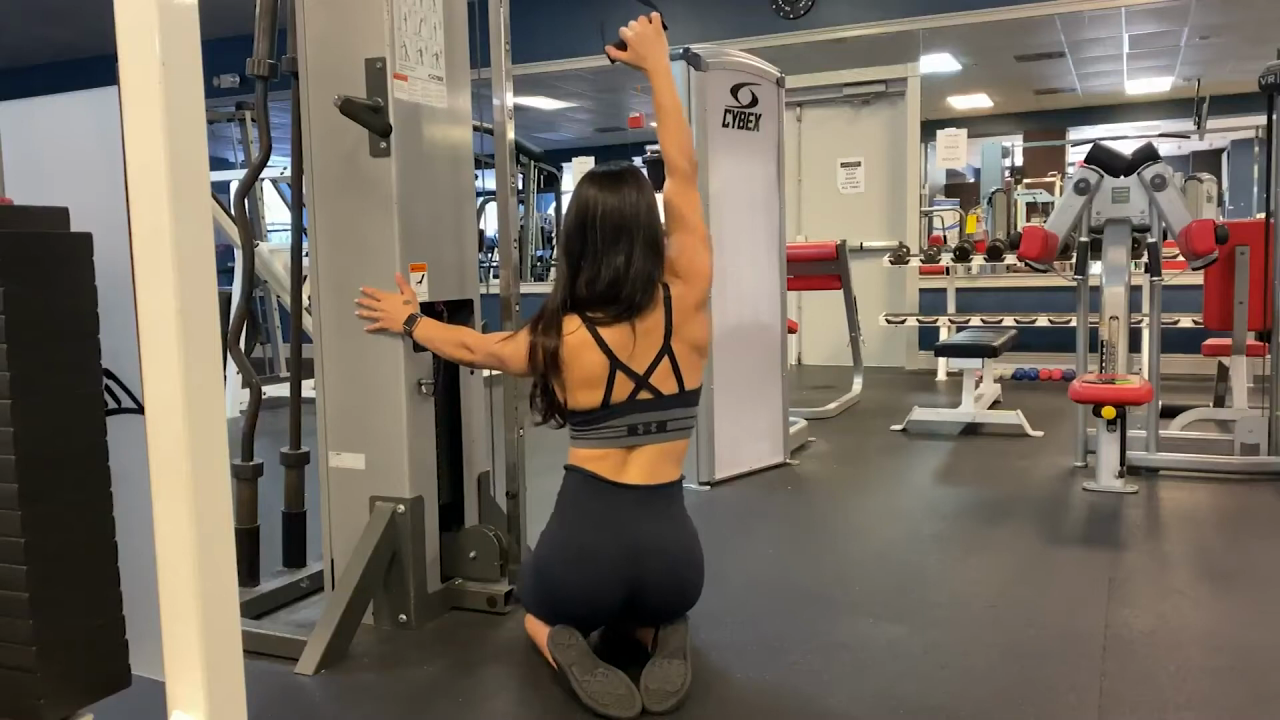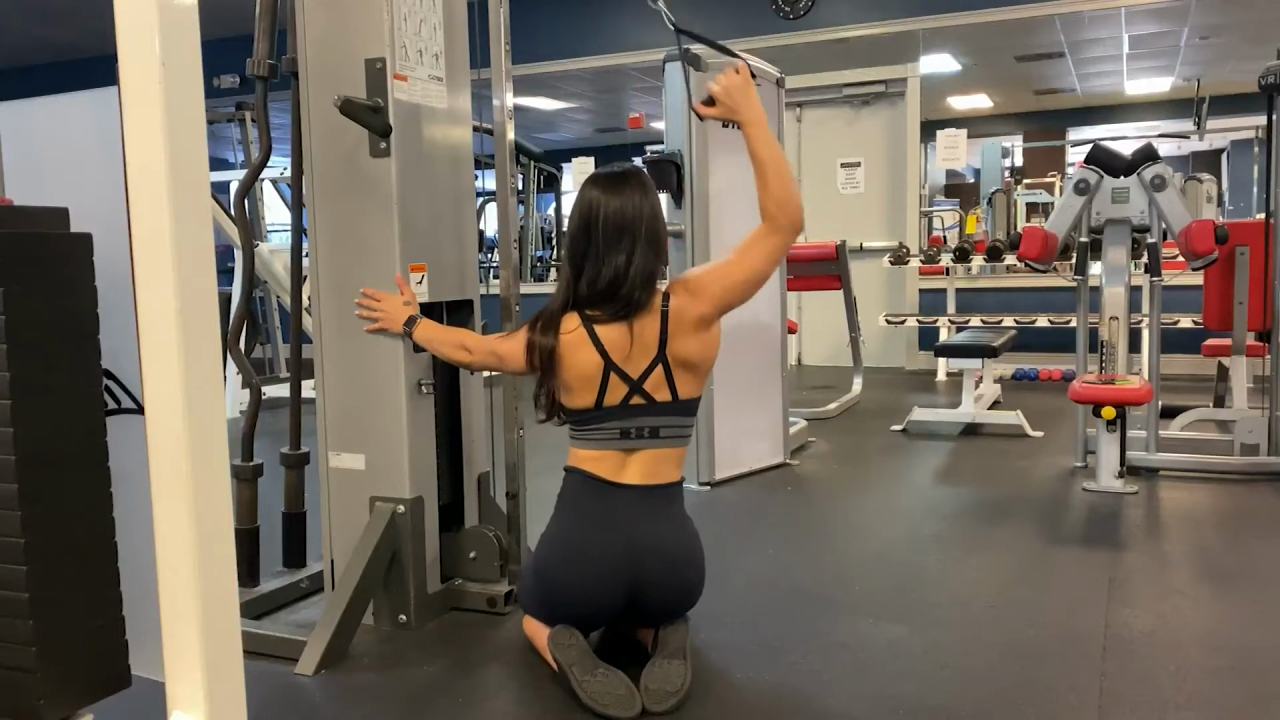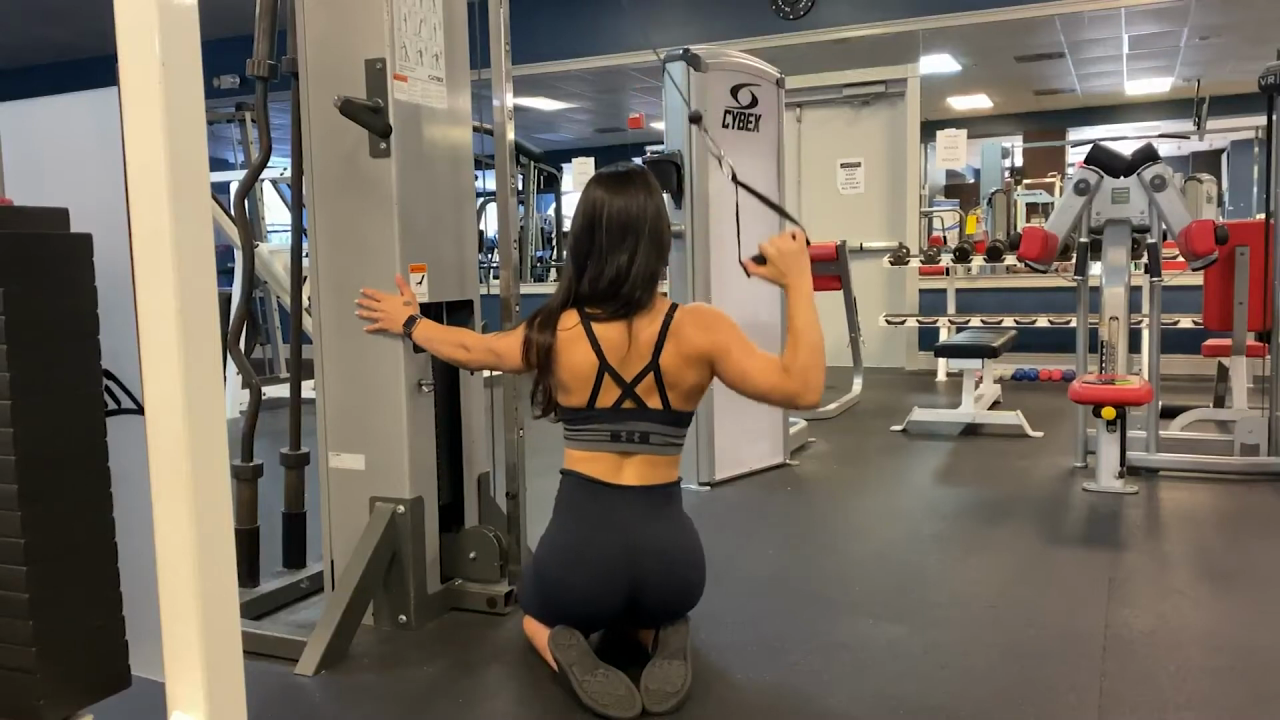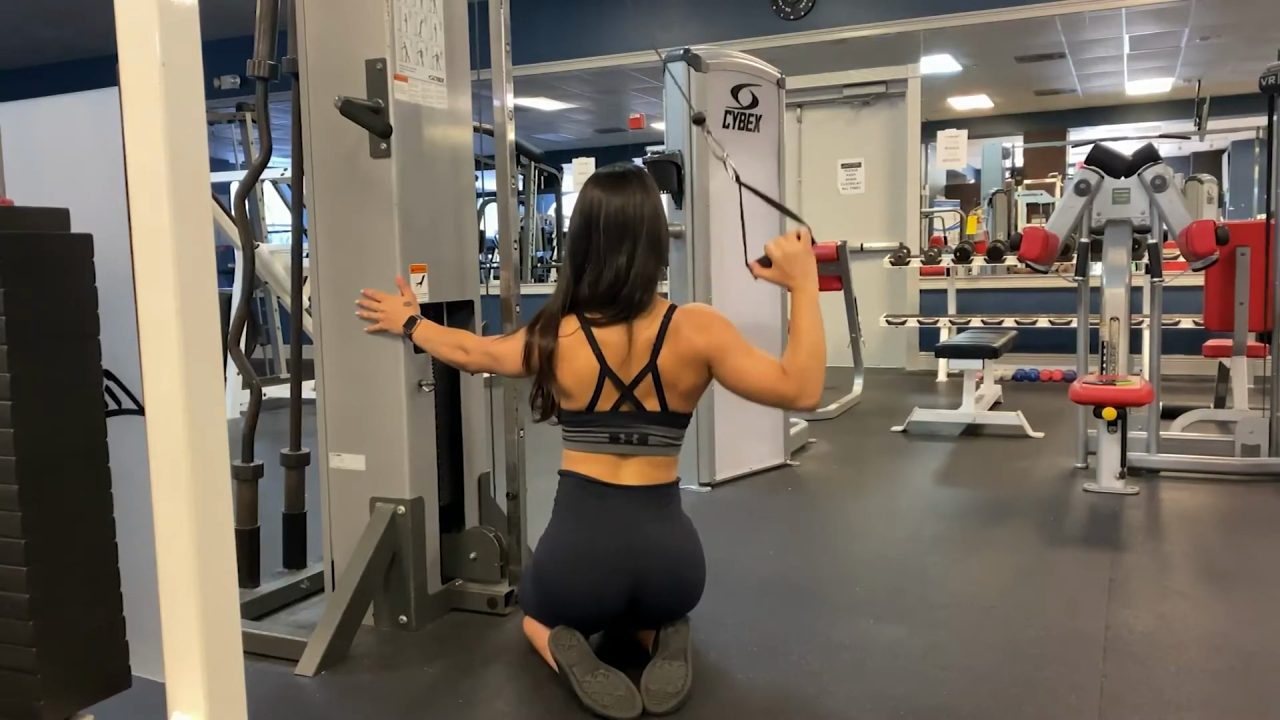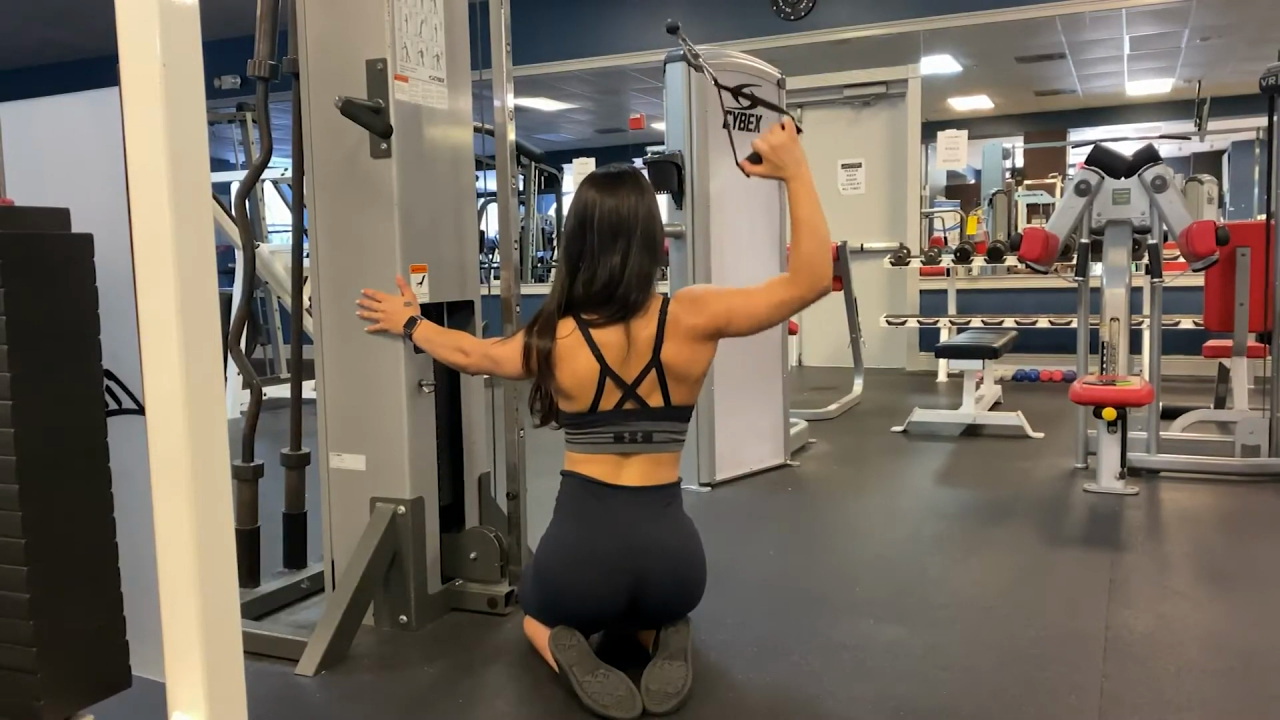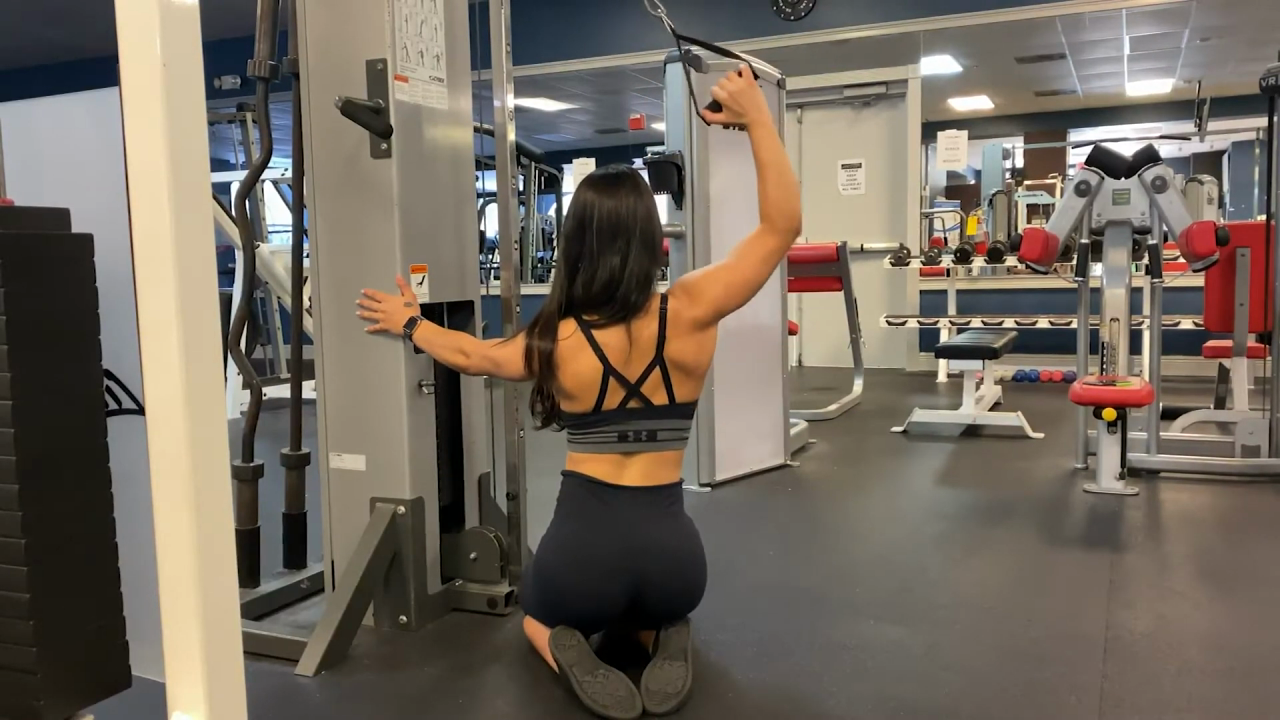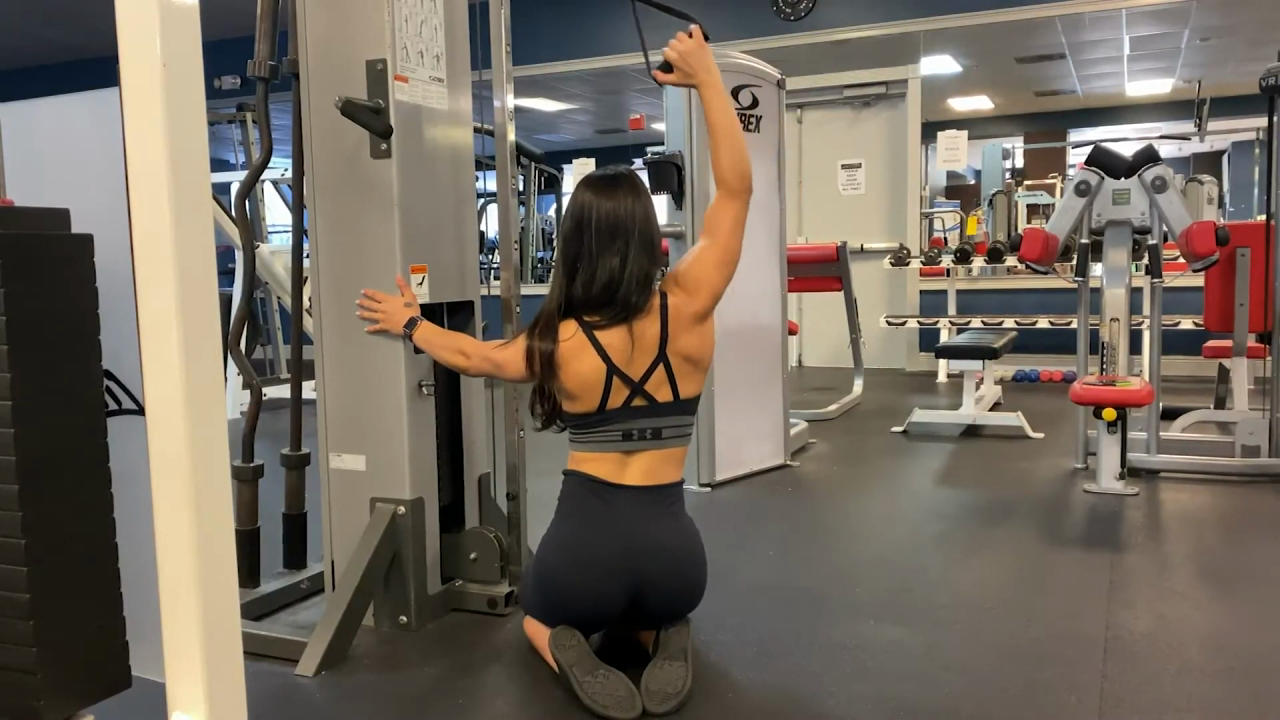
dt=0.5s
person 1, frame 1
left shoulder: (559, 337)
right shoulder: (685, 303)
left elbow: (476, 348)
right elbow: (684, 173)
left wrist: (410, 320)
right wrist: (657, 64)
left hip: (582, 540)
right hip: (668, 547)
left knee: (539, 610)
right knee: (652, 600)
left ankle: (567, 653)
right ankle: (660, 638)
person 1, frame 2
left shoulder: (559, 335)
right shoulder: (693, 313)
left elbow: (474, 349)
right elbow: (784, 222)
left wrist: (408, 322)
right wrist: (748, 114)
left hip: (580, 541)
right hip: (669, 547)
left knee: (537, 610)
right knee: (650, 599)
left ankle: (566, 653)
right ankle: (660, 636)
person 1, frame 3
left shoulder: (558, 333)
right shoulder: (698, 328)
left elbow: (472, 349)
right elbow: (804, 389)
left wrist: (408, 321)
right wrist: (798, 282)
left hip: (580, 543)
right hip: (668, 550)
left knee: (539, 612)
right knee: (649, 600)
left ankle: (567, 653)
right ankle: (661, 638)
person 1, frame 4
left shoulder: (556, 337)
right shoulder: (696, 329)
left elbow: (470, 351)
right elbow: (802, 390)
left wrist: (409, 323)
right wrist: (803, 283)
left hip: (578, 549)
right hip: (667, 551)
left knee: (540, 612)
right knee: (648, 602)
left ankle: (565, 652)
right ankle: (662, 636)
person 1, frame 5
left shoulder: (553, 340)
right shoulder: (692, 321)
left elbow: (473, 353)
right elbow: (810, 279)
left wrist: (409, 322)
right wrist: (794, 170)
left hip: (581, 545)
right hip: (669, 552)
left knee: (539, 613)
right knee: (653, 596)
left ankle: (569, 654)
right ankle: (663, 638)
person 1, frame 6
left shoulder: (555, 342)
right shoulder: (690, 315)
left elbow: (473, 355)
right elbow: (783, 225)
left wrist: (408, 323)
right wrist: (757, 117)
left hip: (582, 547)
right hip: (672, 551)
left knee: (539, 613)
right knee: (653, 603)
left ankle: (568, 653)
right ankle: (662, 639)
person 1, frame 7
left shoulder: (558, 343)
right shoulder: (688, 311)
left elbow: (474, 355)
right elbow: (736, 188)
left wrist: (407, 323)
right wrist: (706, 77)
left hip: (583, 543)
right hip: (671, 550)
left knee: (538, 615)
right knee: (656, 603)
left ankle: (570, 657)
right ankle: (662, 639)
